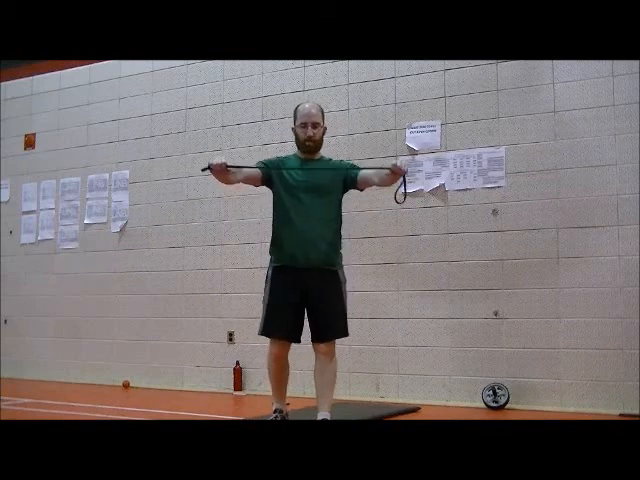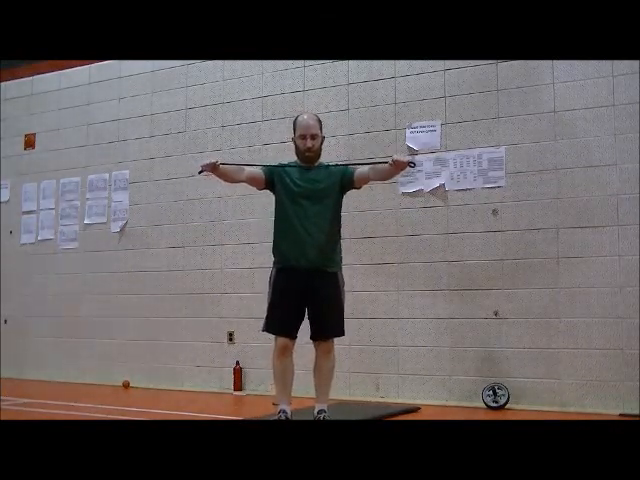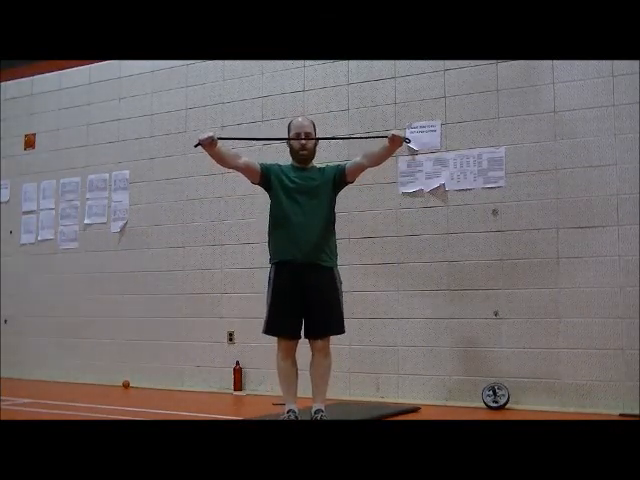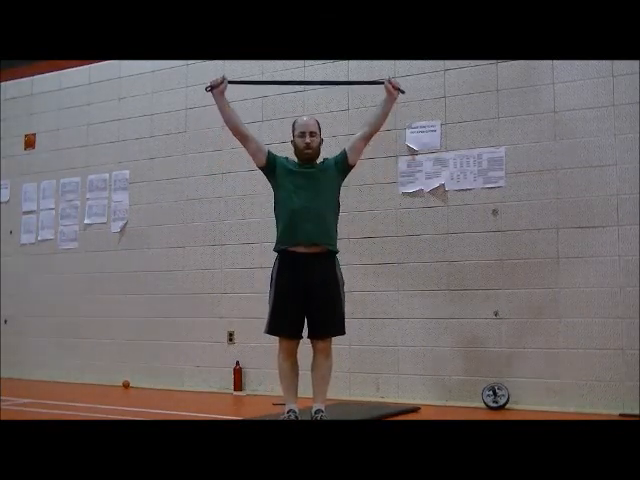
dt=1s
person 1, frame 1
left shoulder: (339, 169)
right shoulder: (277, 167)
left elbow: (373, 177)
right elbow: (241, 173)
left wrist: (393, 173)
right wrist: (222, 170)
left hip: (326, 270)
right hip: (285, 269)
left knee: (325, 348)
right knee: (277, 347)
left ankle: (323, 415)
right ankle: (280, 408)
person 1, frame 2
left shoulder: (337, 174)
right shoulder: (279, 173)
left elbow: (370, 172)
right elbow: (243, 174)
left wrist: (395, 166)
right wrist: (217, 169)
left hip: (326, 271)
right hip: (287, 270)
left knee: (324, 345)
right knee: (283, 344)
left ankle: (321, 409)
right ankle: (283, 409)
person 1, frame 3
left shoulder: (330, 175)
right shoulder: (274, 174)
left elbow: (364, 161)
right elbow: (239, 162)
left wrist: (391, 146)
right wrist: (212, 148)
left hip: (322, 269)
right hip: (284, 269)
left knee: (321, 344)
right knee: (286, 344)
left ankle: (319, 408)
right ankle: (290, 409)
person 1, frame 4
left shoulder: (335, 168)
right shoulder: (278, 168)
left elbow: (366, 133)
right elbow: (242, 134)
left wrist: (390, 97)
right wrist: (219, 96)
left hip: (324, 265)
right hip: (288, 264)
left knee: (322, 344)
right knee: (287, 344)
left ankle: (319, 408)
right ankle: (290, 409)
